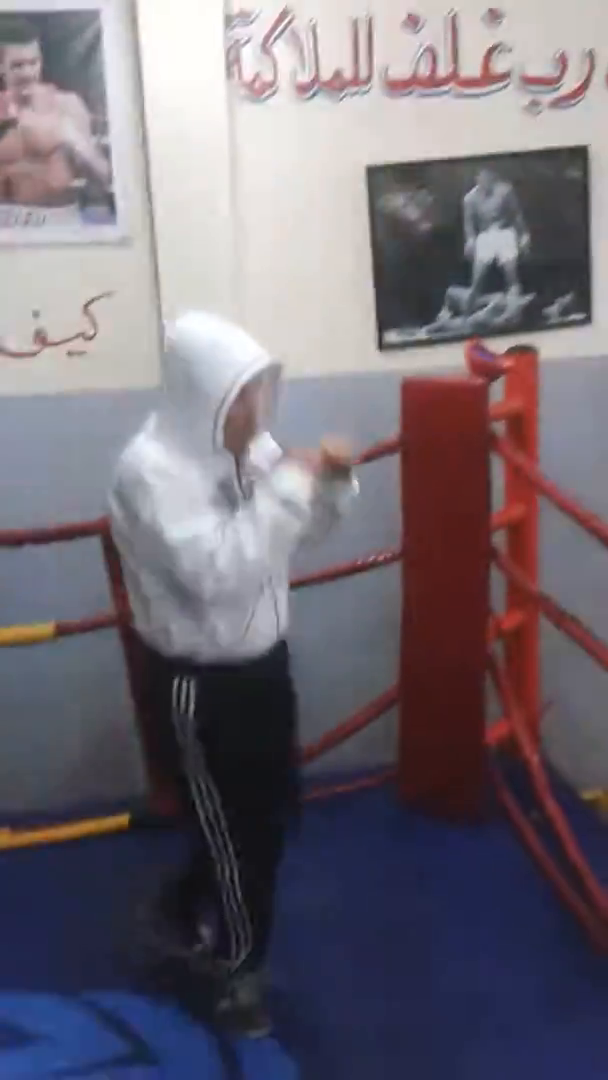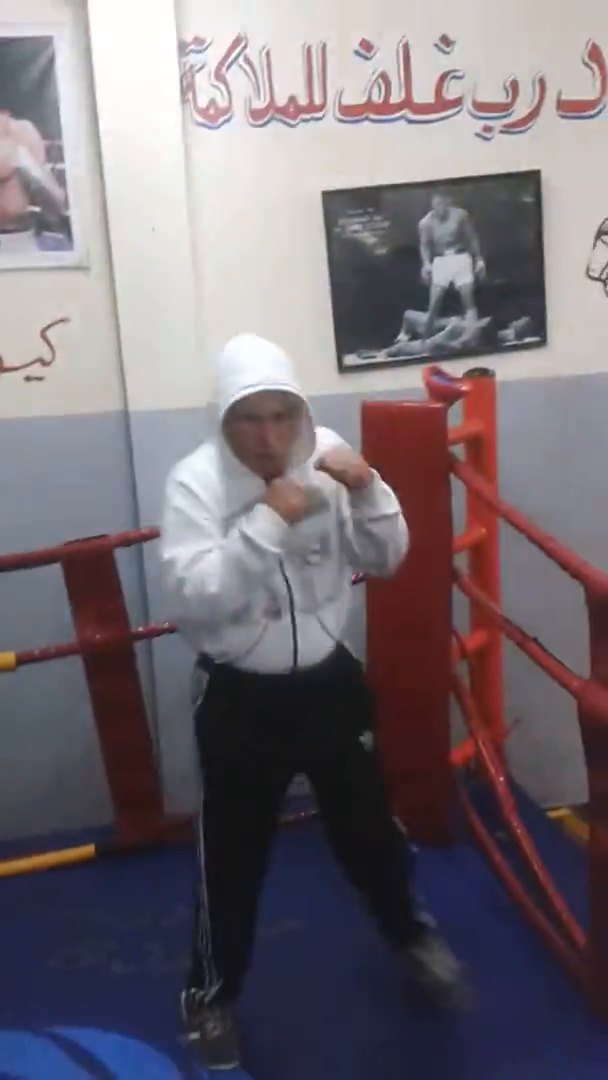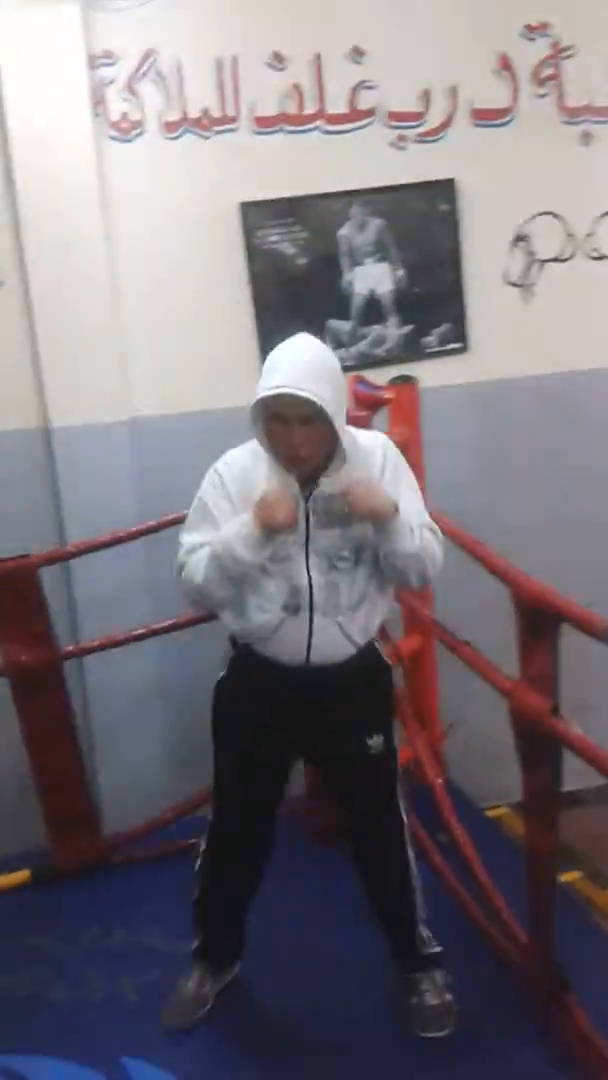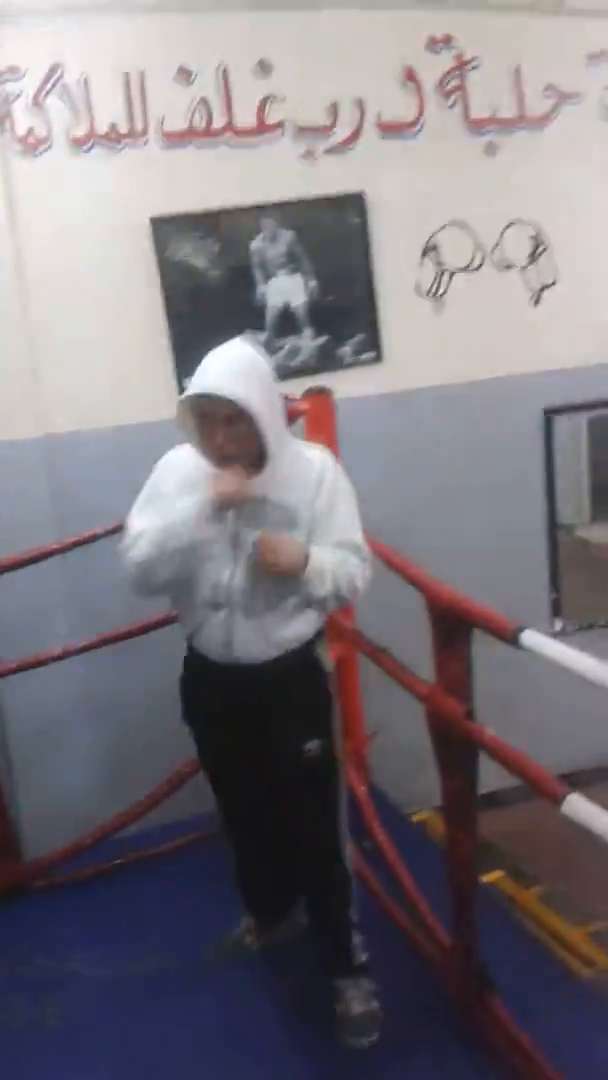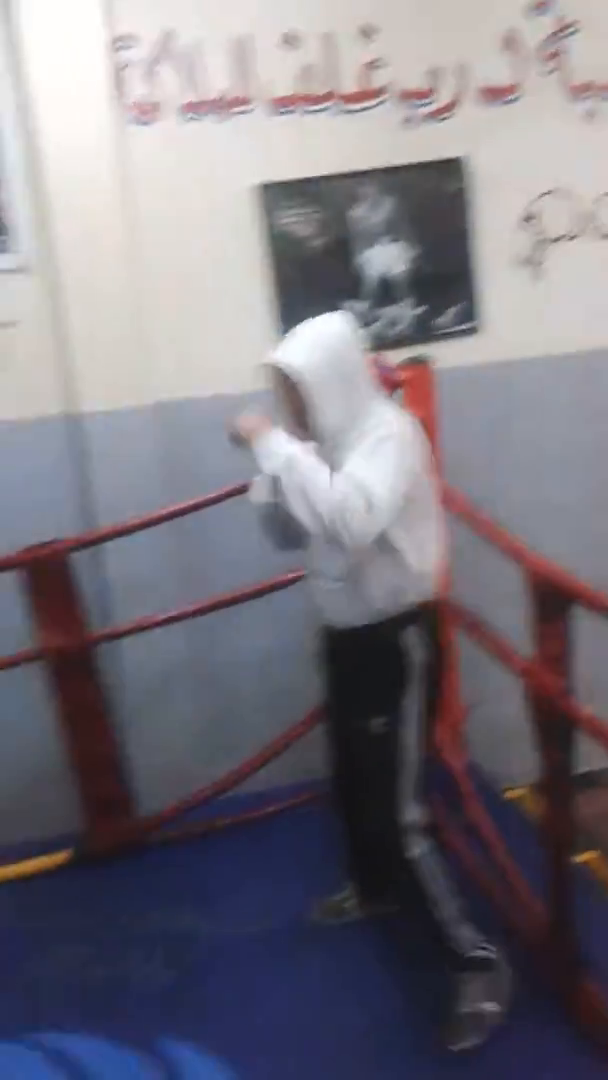
dt=0.3s
person 1, frame 1
left shoulder: (243, 447)
right shoulder: (151, 468)
left elbow: (295, 527)
right elbow: (220, 572)
left wrist: (328, 482)
right wrist: (292, 487)
left hip: (261, 667)
right hip: (202, 685)
left knee: (267, 811)
right knee: (241, 837)
left ankle: (191, 912)
right ankle: (237, 964)
person 1, frame 2
left shoulder: (326, 453)
right shoulder: (193, 481)
left elbow: (384, 553)
right elbow: (194, 597)
left wrist: (364, 490)
right wrist: (267, 523)
left hip: (327, 682)
right hip: (239, 697)
left knee: (367, 830)
right knee: (230, 854)
left ankle: (412, 934)
right ankle: (211, 994)
person 1, frame 3
left shoulder: (377, 457)
right shoulder: (234, 473)
left elbow: (422, 566)
right elbow: (197, 581)
left wrist: (390, 515)
right wrist: (251, 533)
left hip: (351, 679)
right hip: (257, 682)
left knee: (380, 831)
right knee: (234, 829)
left ankle: (419, 962)
right ankle: (212, 958)
person 1, frame 4
left shoulder: (313, 469)
right shoulder: (178, 471)
left elbow: (355, 572)
right elbow: (144, 571)
left wrist: (305, 561)
right wrist: (195, 516)
left hip: (291, 675)
right hip: (211, 677)
left knee: (315, 826)
right knee: (244, 812)
left ankle: (350, 968)
right ankle: (268, 911)
person 1, frame 5
left shoulder: (389, 435)
right shoulder: (319, 442)
left elbow: (343, 518)
right elbow: (291, 527)
left wrist: (273, 447)
right wrist: (275, 476)
left hip: (394, 642)
right hip: (349, 637)
left knee: (393, 812)
right knee: (354, 779)
left ankle: (476, 963)
right ankle: (373, 885)
